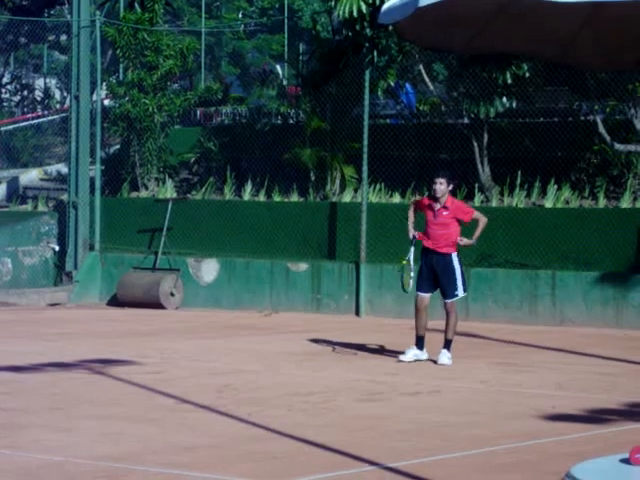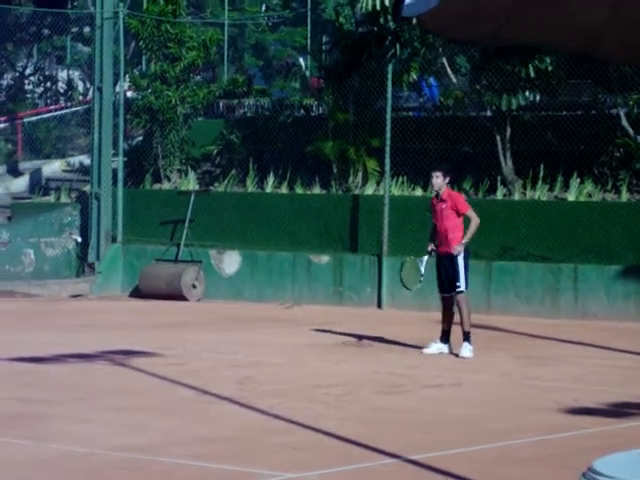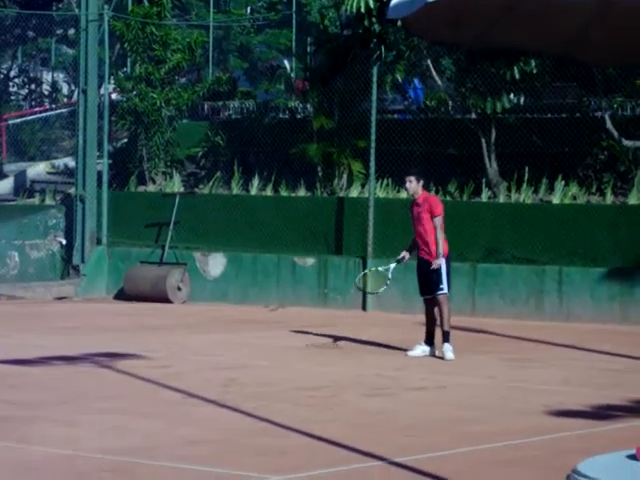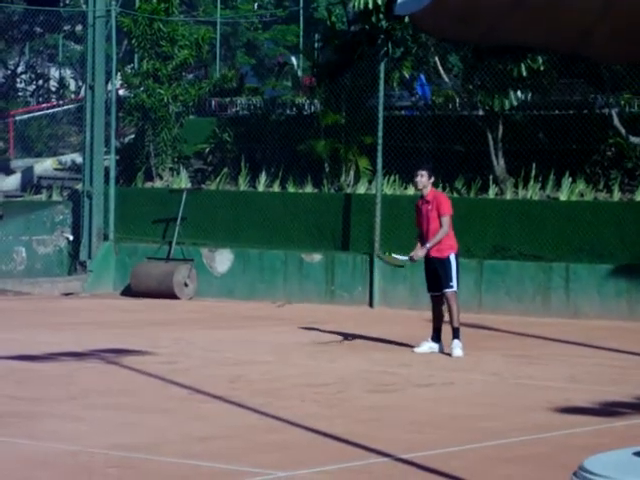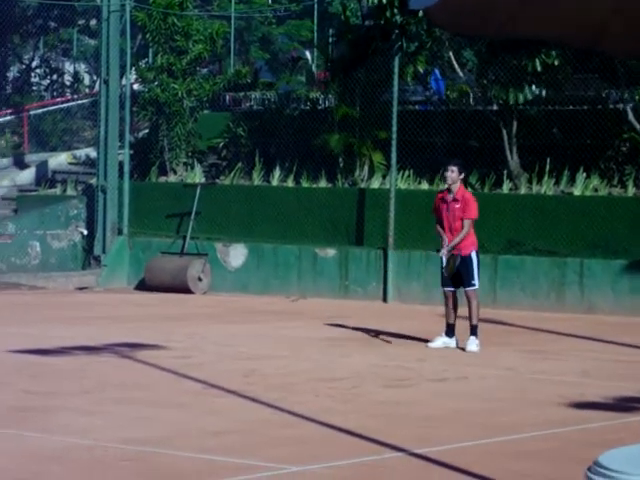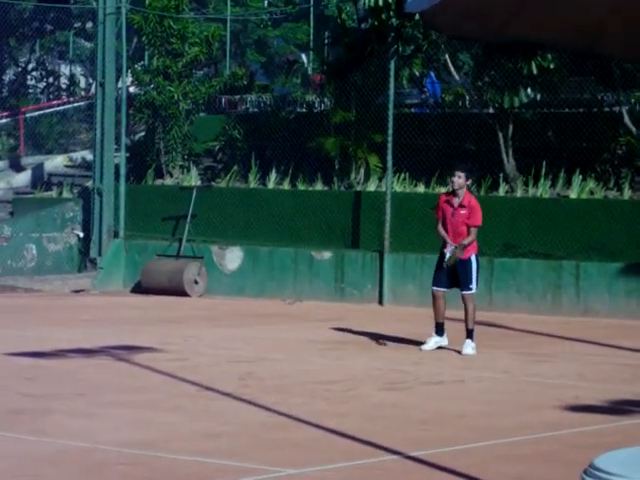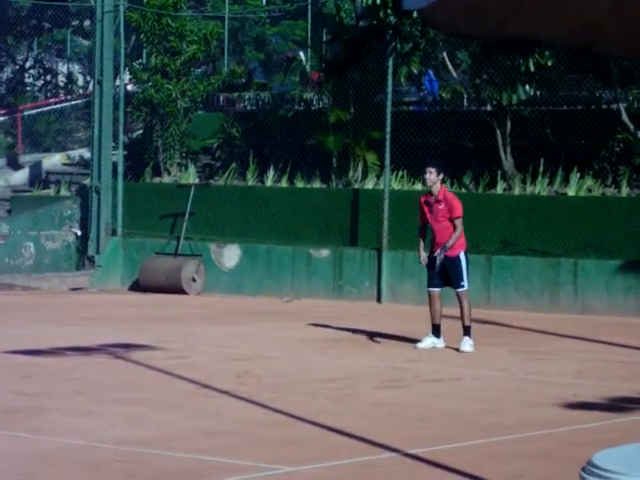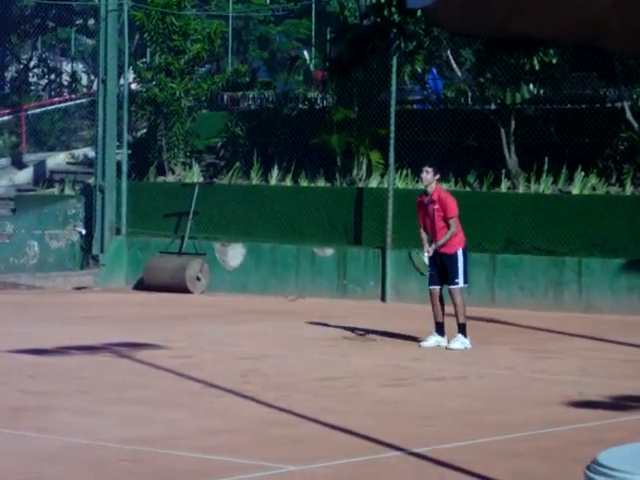
dt=0.5s
person 1, frame 1
left shoulder: (457, 206)
right shoulder: (425, 202)
left elbow: (483, 219)
right elbow: (412, 206)
left wrist: (472, 240)
right wrist: (411, 227)
left hip: (448, 258)
right hip: (428, 256)
left knee: (450, 305)
right knee: (420, 301)
left ankle: (446, 350)
right ankle: (419, 348)
person 1, frame 2
left shoulder: (455, 198)
right shoulder: (434, 201)
left elbow: (475, 220)
left wrist: (462, 243)
right wrist: (432, 242)
left hip: (455, 254)
right hip: (441, 254)
left knee: (459, 296)
right knee: (445, 299)
left ankle: (467, 343)
right ankle: (444, 342)
person 1, frame 3
left shoulder: (432, 201)
right shoulder: (413, 206)
left elbow: (439, 230)
left wrist: (438, 256)
right wrist: (408, 251)
left hip: (437, 258)
right hip: (423, 259)
left knee: (441, 297)
right knee: (428, 301)
left ankle: (447, 344)
right ankle: (428, 344)
person 1, frame 4
left shoulder: (441, 198)
right shoulder: (419, 203)
left elbow: (445, 229)
left wrist: (425, 247)
right wrist: (417, 247)
left hip: (446, 253)
right hip: (430, 255)
left knee: (450, 294)
right knee: (435, 298)
left ankle: (456, 340)
right ankle: (435, 341)
person 1, frame 5
left shoulder: (468, 199)
right shoulder: (440, 197)
left elbow: (466, 229)
left wrist: (450, 247)
right wrist: (444, 239)
left hip: (466, 251)
right hip: (449, 251)
left knee: (470, 292)
right knee: (448, 293)
left ankle: (473, 337)
right ankle: (449, 336)
person 1, frame 6
left shoulder: (473, 205)
right shoulder: (443, 199)
left elbow: (472, 235)
right elbow: (439, 225)
left wrist: (457, 247)
right wrist: (448, 242)
left hip: (466, 255)
right hip: (447, 252)
left knee: (467, 296)
right knee: (437, 292)
left ankle: (469, 340)
right ankle: (439, 335)
person 1, frame 7
left shoulder: (450, 199)
right shoulder: (423, 200)
left elbow: (459, 229)
left wrist: (445, 248)
right wrist: (421, 247)
left hip: (455, 252)
right hip: (436, 252)
left knee: (461, 293)
right knee: (433, 293)
left ankle: (467, 337)
right ankle: (436, 336)
person 1, frame 8
left shoulder: (446, 198)
right shoulder: (420, 201)
left elbow: (453, 228)
left wrist: (434, 246)
right wrist: (426, 246)
left hip: (454, 249)
right hip: (436, 250)
left knee: (455, 290)
right knee: (434, 291)
left ankle: (462, 336)
right ankle: (439, 334)
